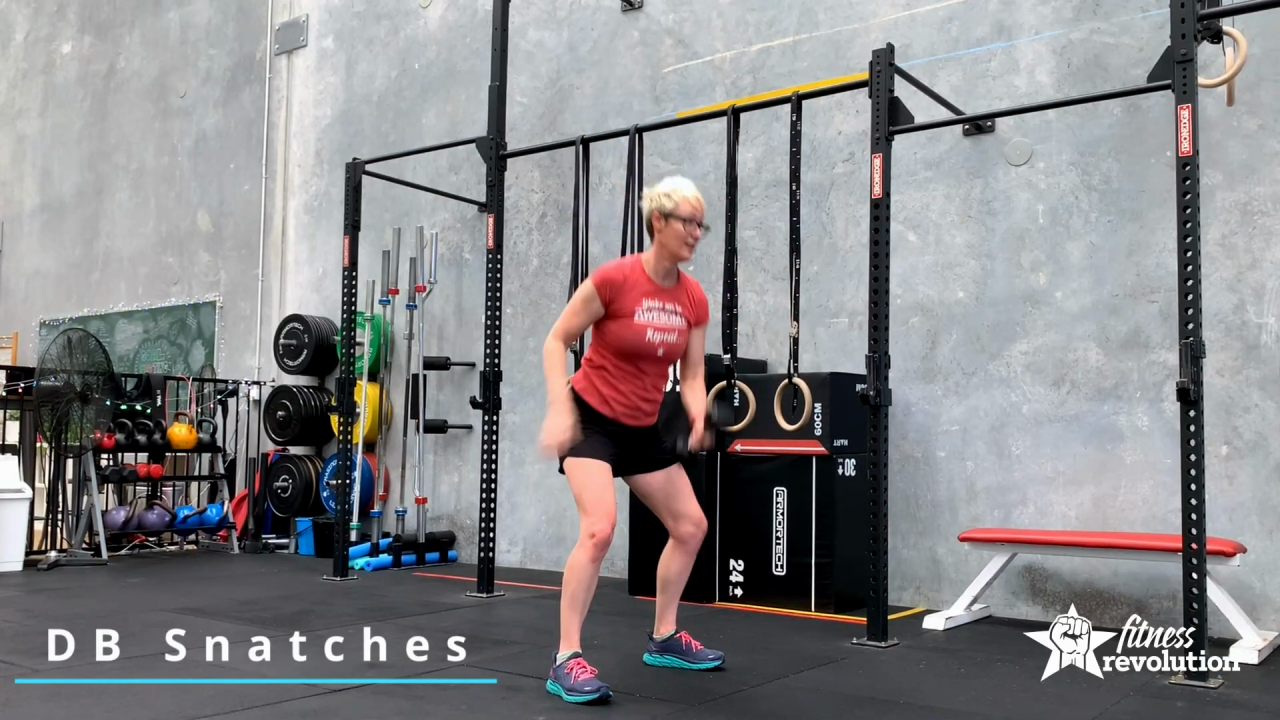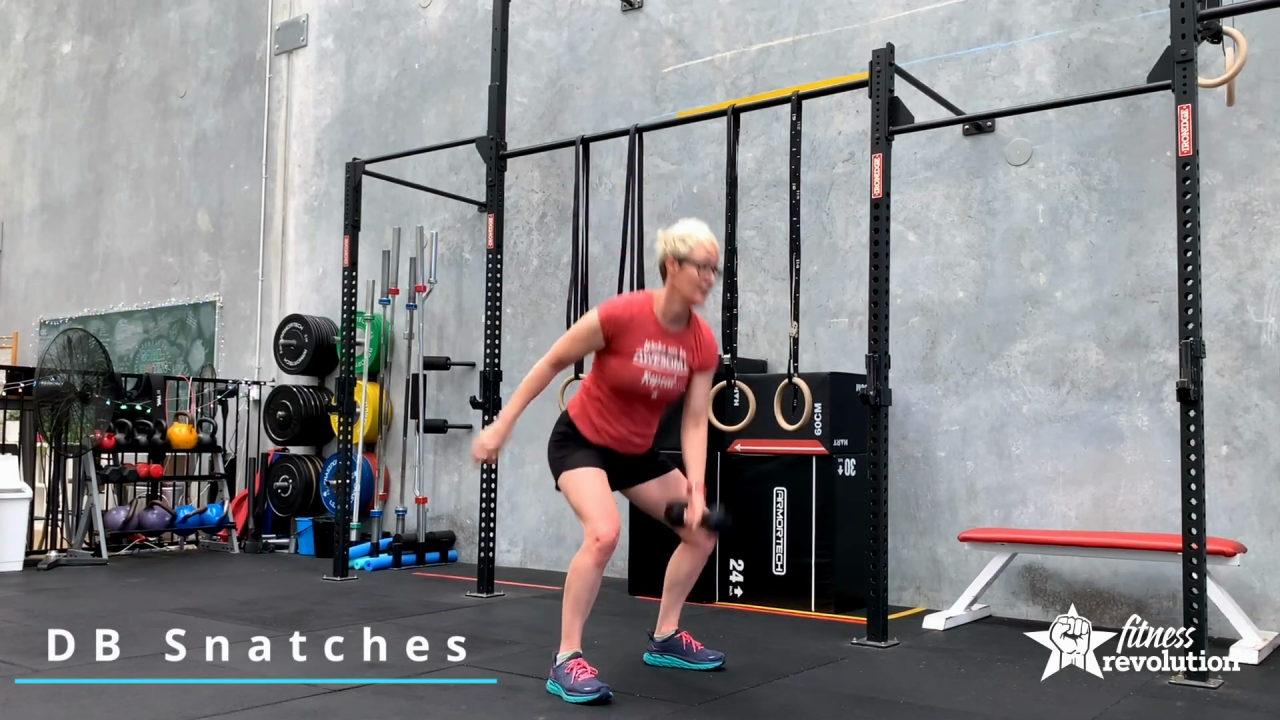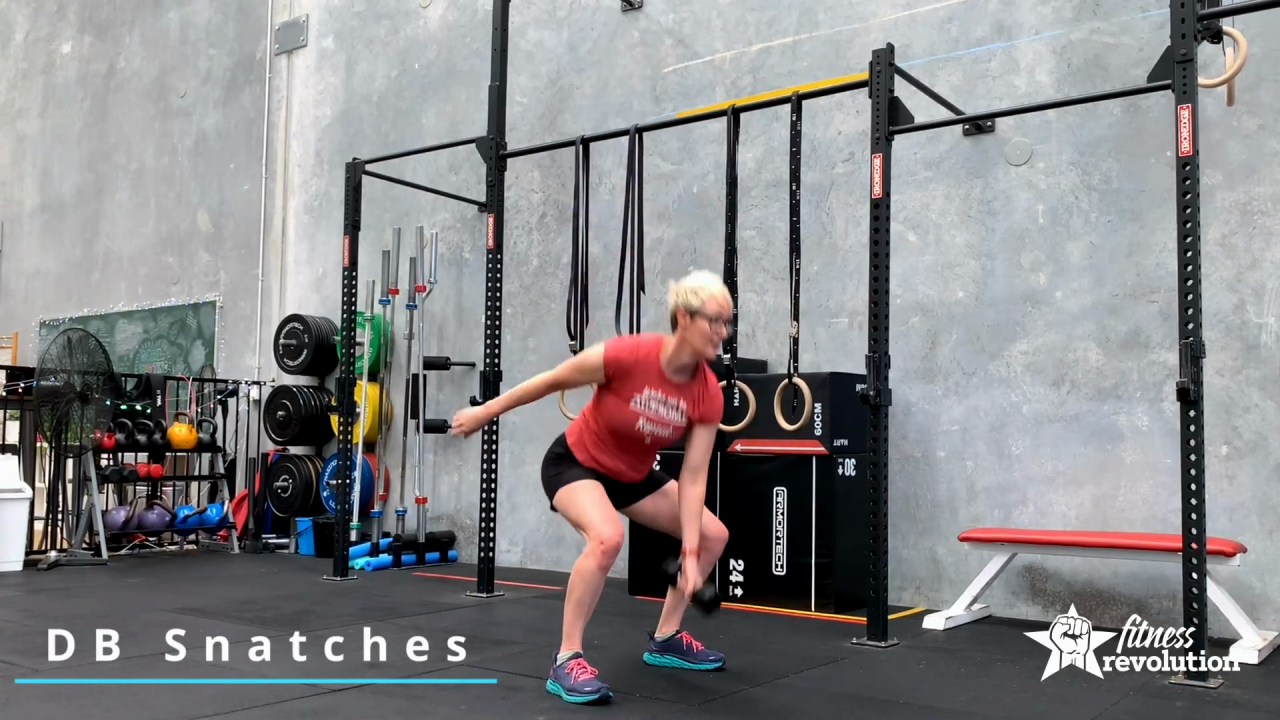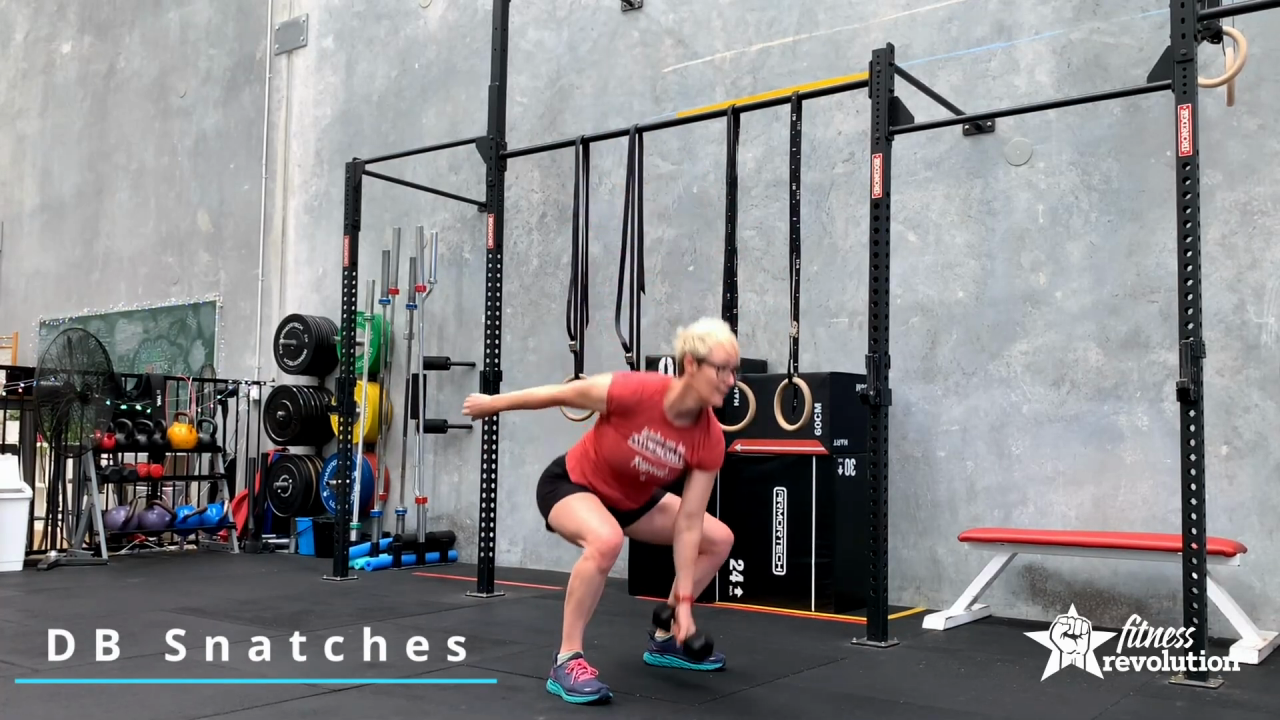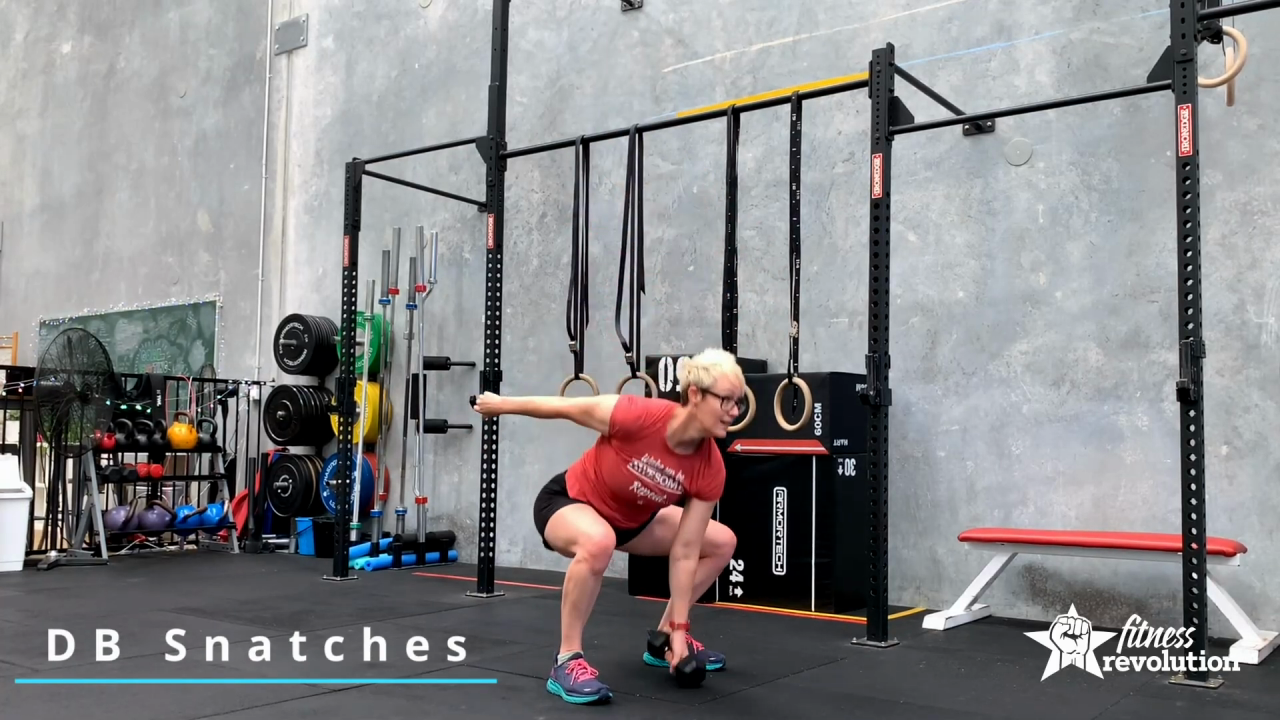
dt=0.1s
person 1, frame 1
left shoulder: (694, 297)
right shoulder: (614, 278)
left elbow: (692, 376)
right elbow: (558, 340)
left wrist: (700, 418)
right wrist: (560, 408)
left hip: (645, 429)
right hip: (593, 421)
left knee: (690, 526)
right knee: (599, 530)
left ankle: (664, 638)
right ankle: (568, 659)
person 1, frame 2
left shoulder: (704, 344)
right shoulder: (619, 315)
left elbow: (695, 426)
right elbow: (550, 364)
left wrist: (696, 492)
right wrist: (503, 424)
left hip: (640, 452)
right hip: (581, 441)
left knee: (703, 530)
right knee: (605, 532)
left ankle: (664, 637)
right ankle: (567, 658)
person 1, frame 3
left shoulder: (709, 398)
right shoulder: (627, 355)
left elbow: (692, 481)
right elbow: (551, 381)
left wrist: (690, 554)
right wrist: (486, 411)
left hip: (635, 478)
right hip: (575, 466)
left knee: (714, 537)
right knee: (608, 537)
left ankle: (665, 636)
right ankle: (567, 659)
person 1, frame 4
left shoulder: (711, 441)
right shoulder: (630, 392)
left elbow: (688, 525)
right elbow: (559, 394)
left wrist: (684, 603)
right wrist: (494, 402)
right hip: (570, 485)
left knee: (719, 539)
right knee: (605, 541)
left ankle: (666, 636)
right ankle: (567, 659)
person 1, frame 5
left shoulder: (709, 470)
right shoulder: (635, 416)
left elbow: (685, 551)
right elbow: (564, 407)
left wrist: (678, 627)
right wrist: (501, 404)
right hip: (566, 502)
left knee: (722, 543)
right knee: (598, 542)
left ankle: (663, 638)
right ankle: (568, 660)
